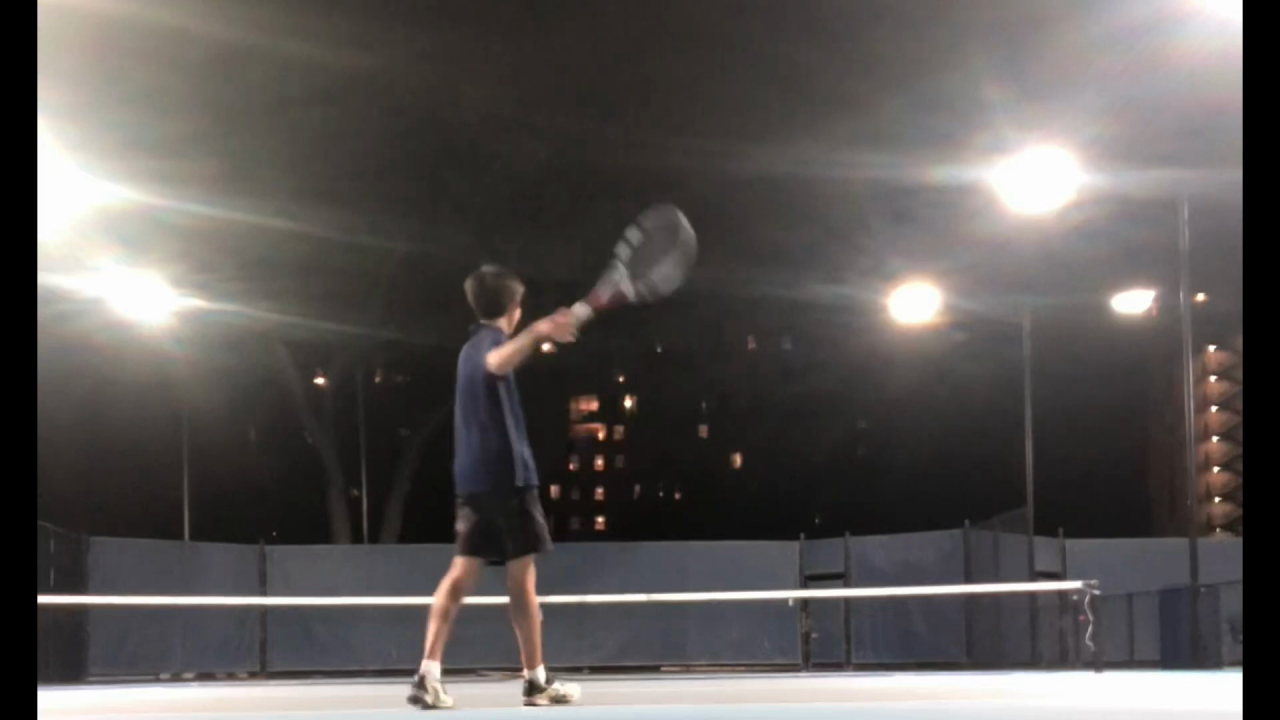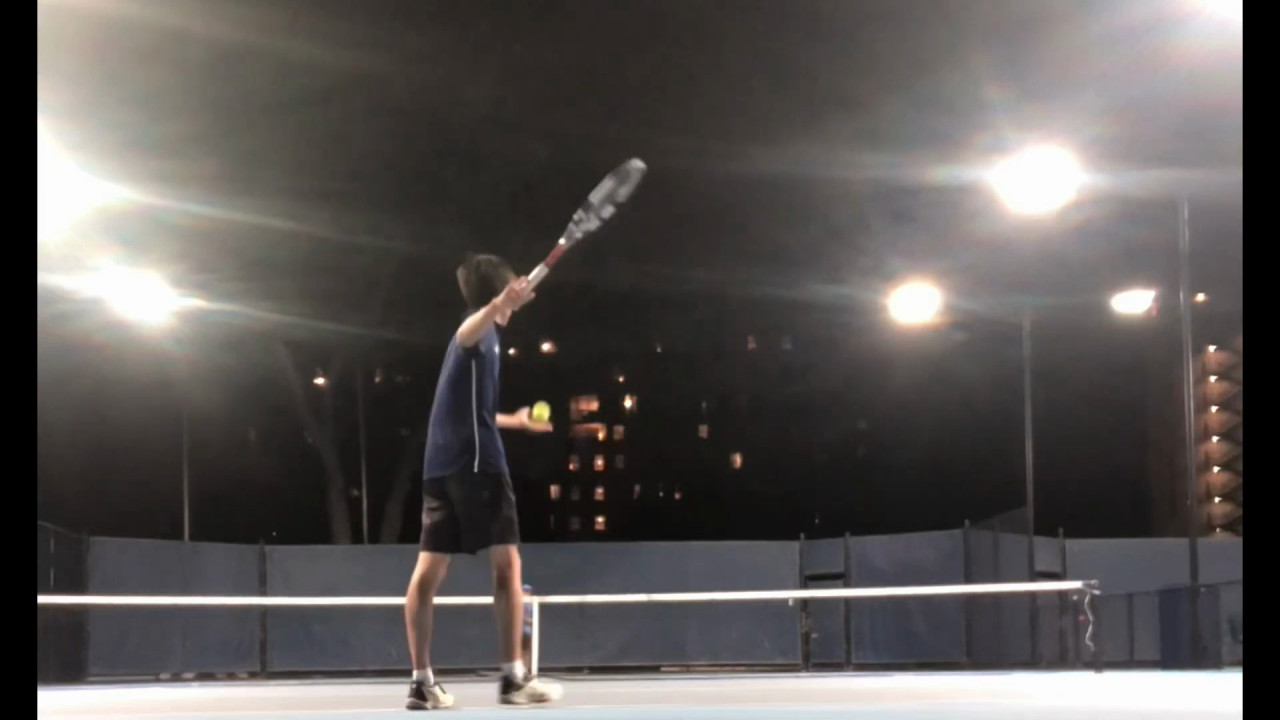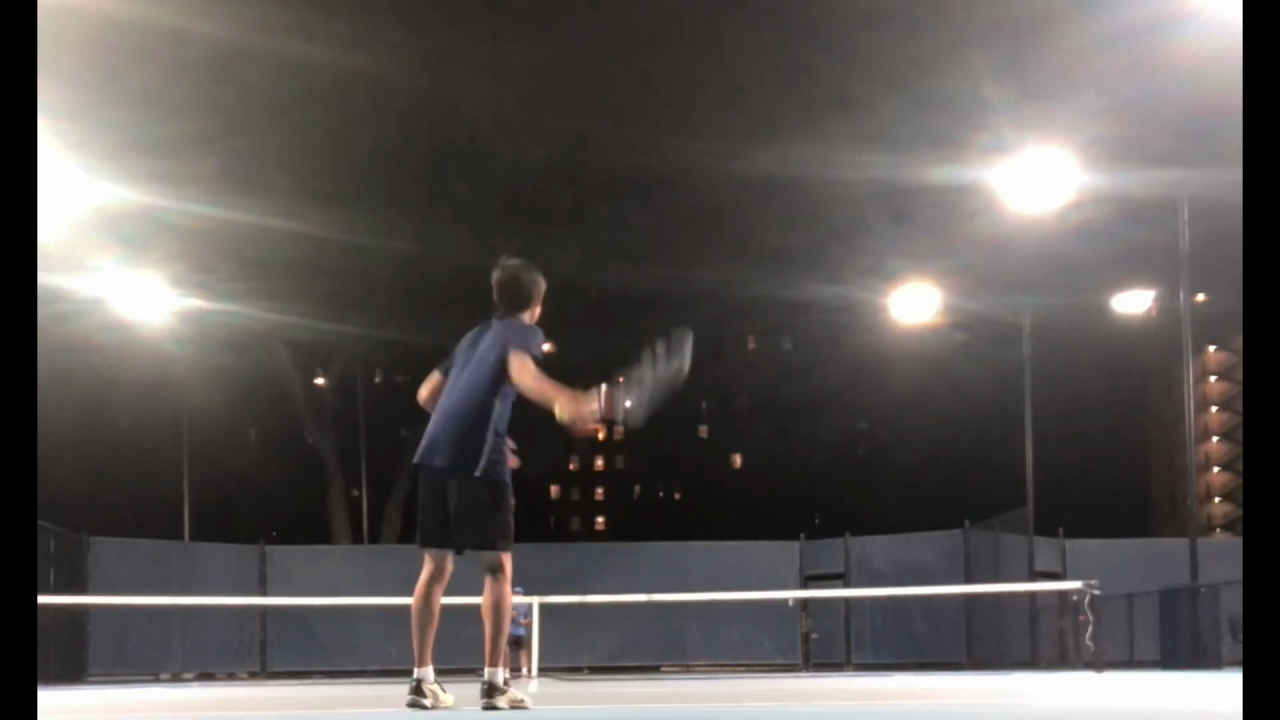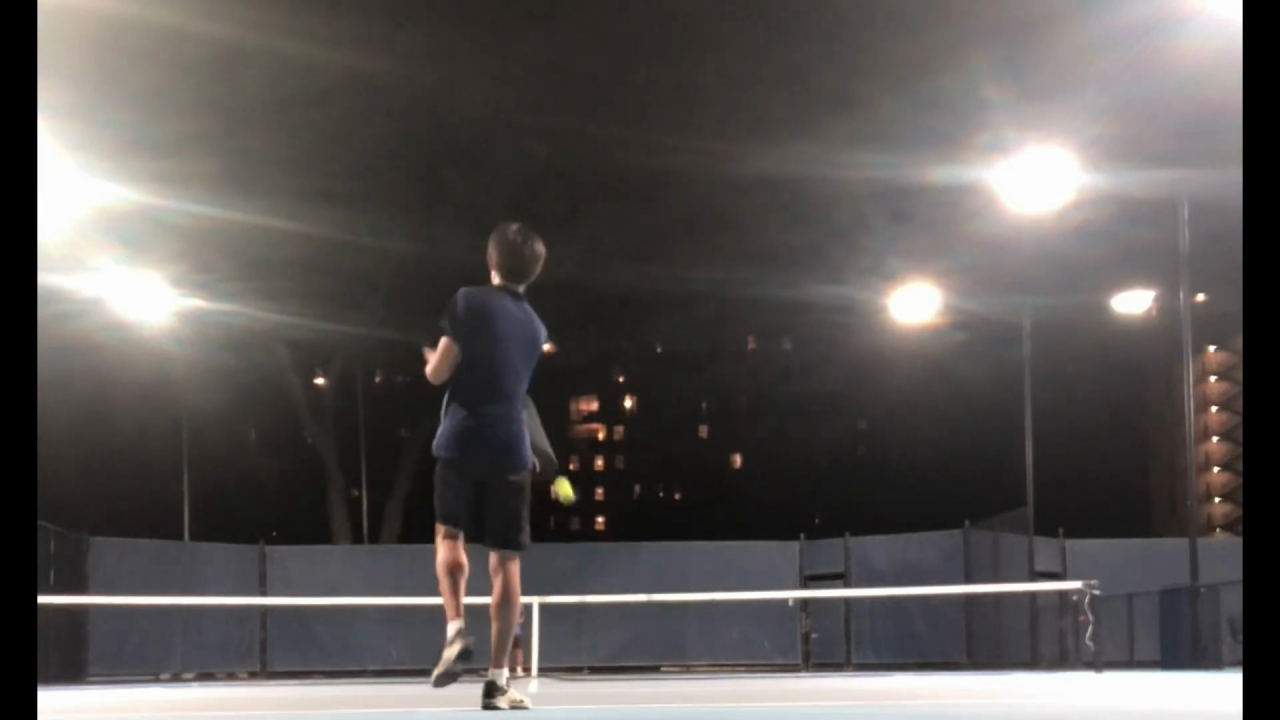
dt=0.3s
person 1, frame 1
left shoulder: (470, 350)
right shoulder: (495, 339)
right elbow: (497, 363)
right wrist: (539, 332)
left hip: (471, 478)
right hip: (508, 473)
left knee: (460, 576)
right knee: (522, 576)
left ankle: (427, 676)
right ankle: (536, 681)
person 1, frame 2
left shoulder: (476, 330)
right shoulder: (482, 328)
right elbow: (465, 333)
left wrist: (512, 421)
right wrist: (501, 305)
left hip: (440, 463)
right hip: (475, 462)
left knee: (428, 570)
right knee: (506, 564)
left ankle: (422, 683)
right ankle: (514, 676)
person 1, frame 3
left shoulder: (474, 336)
right shoulder: (524, 332)
left elbow: (426, 395)
right elbow: (519, 372)
right wrist: (563, 400)
left hip: (434, 454)
right hip: (477, 460)
left knee: (435, 567)
right knee: (497, 567)
left ankle: (422, 679)
right ankle: (494, 683)
person 1, frame 4
left shoulder: (469, 301)
right shoulder: (534, 327)
left elbow: (437, 371)
left wrist: (448, 378)
left hip: (459, 444)
right hip: (511, 452)
left knee: (449, 536)
right knee: (507, 565)
left ankle: (456, 632)
right ankle: (497, 682)
